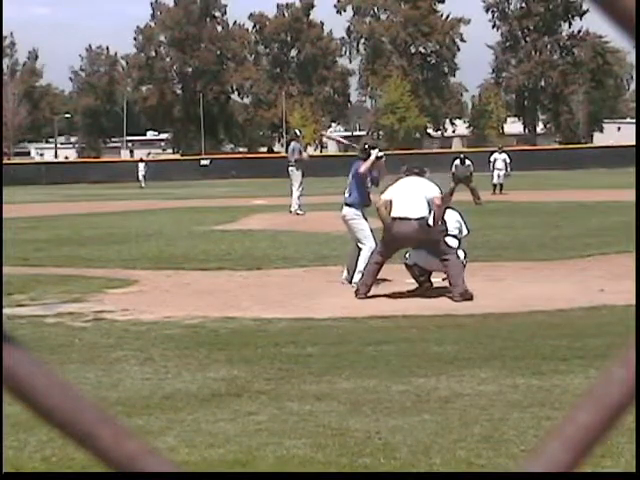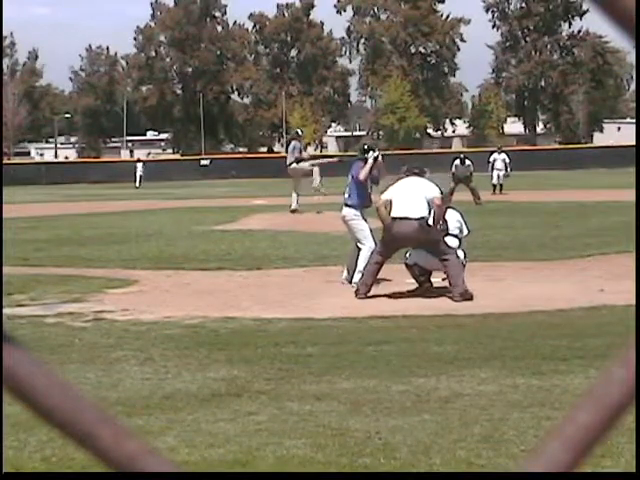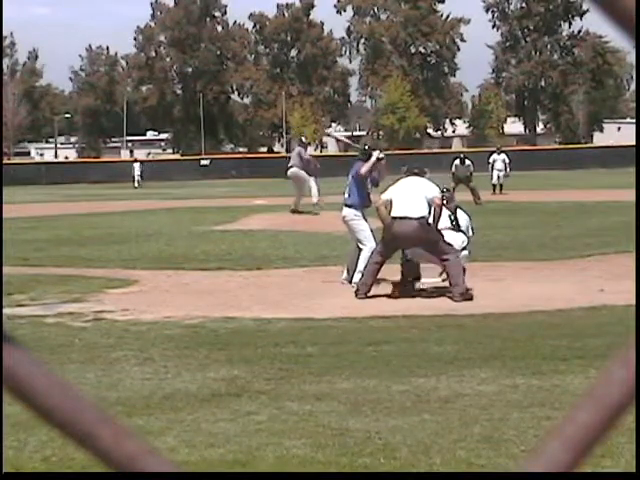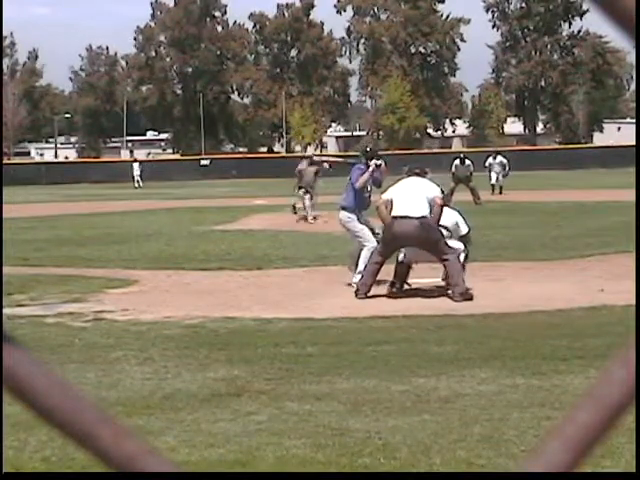
dt=0.5s
person 1, frame 1
left shoulder: (365, 167)
right shoulder: (358, 164)
left elbow: (377, 181)
right elbow: (362, 171)
left wrist: (381, 164)
right wrist: (373, 158)
left hip: (353, 211)
right hip: (353, 211)
left knee: (360, 244)
right knee: (369, 245)
left ankle: (348, 276)
right ankle: (357, 279)
person 1, frame 2
left shoulder: (363, 166)
right shoulder: (358, 165)
left elbow: (377, 180)
right elbow: (361, 178)
left wrist: (379, 163)
right wrist: (370, 161)
left hip: (353, 212)
right hip: (353, 212)
left knee: (360, 244)
right knee: (368, 245)
left ankle: (348, 276)
right ankle: (358, 279)
person 1, frame 3
left shoulder: (364, 168)
right shoulder: (359, 165)
left elbow: (376, 182)
right elbow: (362, 172)
left wrist: (381, 165)
right wrist: (374, 158)
left hip: (353, 212)
right hip: (353, 212)
left knee: (360, 244)
right knee: (369, 244)
left ankle: (348, 276)
right ankle: (358, 279)
person 1, frame 4
left shoulder: (366, 171)
right shoulder: (359, 170)
left elbow: (379, 183)
right elbow: (358, 185)
left wrist: (382, 169)
right wrist: (371, 169)
left hip: (356, 214)
right hip: (350, 215)
left knee: (375, 235)
right knee: (370, 244)
right ankle: (358, 279)
person 2, frame 1
left shoulder: (396, 184)
right shoulder: (428, 184)
left elbow: (380, 205)
right elbow: (438, 203)
left wrist: (389, 227)
right wrist: (435, 226)
left hip: (397, 227)
right hip: (420, 226)
left knee: (379, 255)
right knee: (449, 254)
left ankle: (362, 290)
right ankle: (459, 291)
person 2, frame 2
left shoulder: (397, 184)
right shoulder: (428, 184)
left elbow: (380, 205)
right elbow: (438, 203)
left wrist: (389, 227)
right wrist: (435, 226)
left hip: (396, 227)
right hip: (419, 226)
left knee: (378, 255)
right knee: (448, 254)
left ankle: (362, 290)
right ankle: (459, 292)
person 2, frame 3
left shoulder: (397, 184)
right shoulder: (428, 184)
left elbow: (380, 205)
right elbow: (437, 202)
left wrist: (388, 227)
right wrist: (433, 225)
left hip: (396, 226)
right hip: (419, 226)
left knee: (379, 255)
right knee: (449, 253)
left ankle: (362, 290)
right ankle: (459, 292)
person 2, frame 4
left shoulder: (398, 184)
right shoulder: (429, 184)
left elbow: (381, 204)
right elbow: (438, 203)
left wrist: (389, 226)
right wrist: (434, 226)
left hip: (397, 226)
right hip: (420, 225)
left knee: (378, 255)
right knee: (449, 254)
left ankle: (362, 290)
right ankle: (459, 292)
